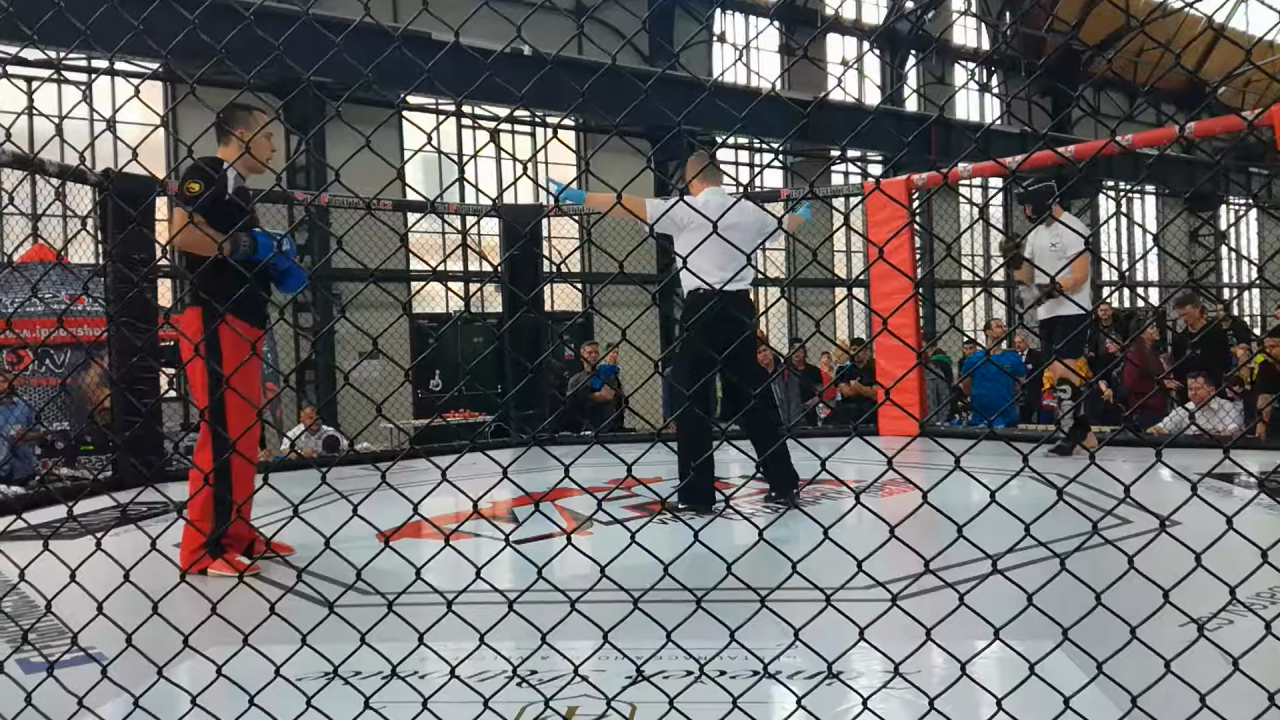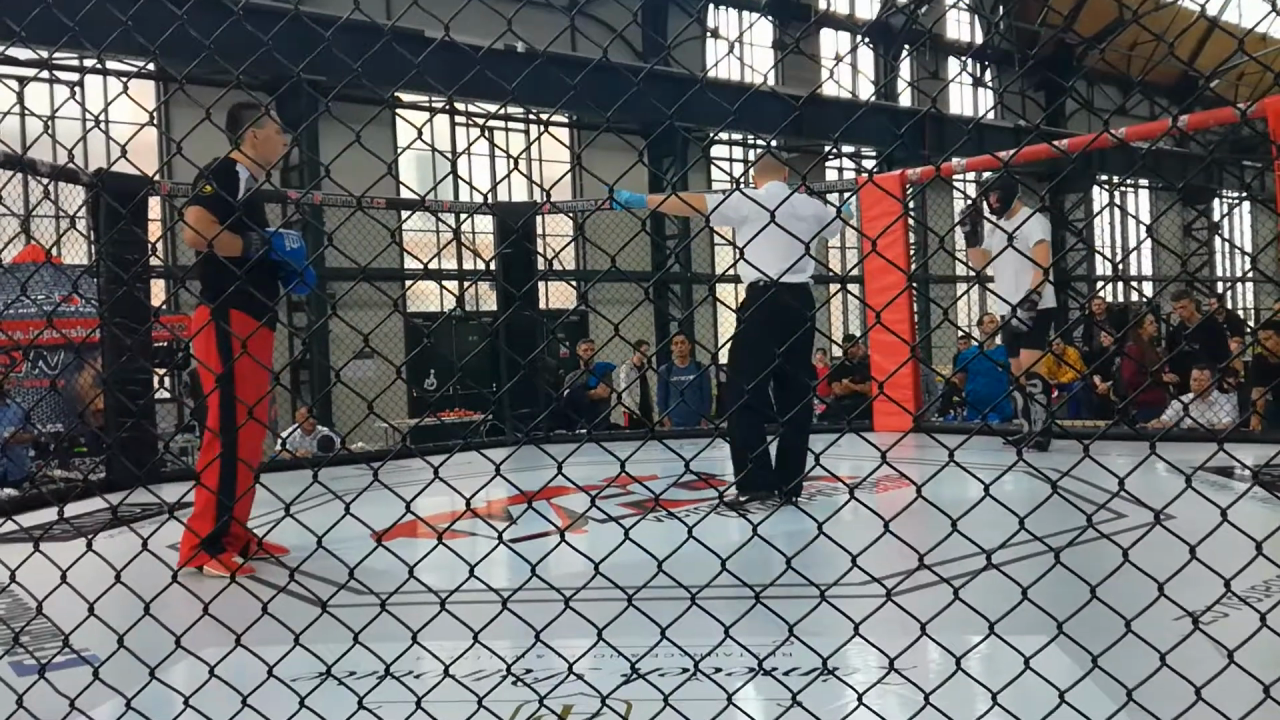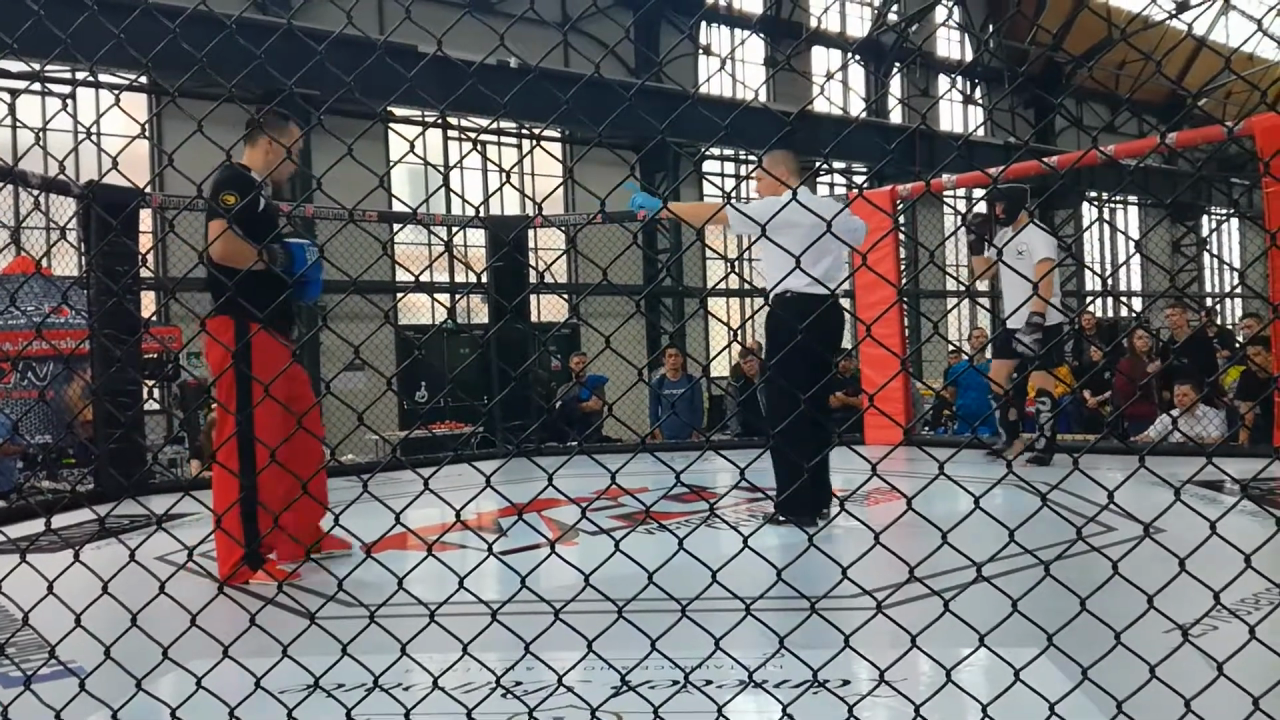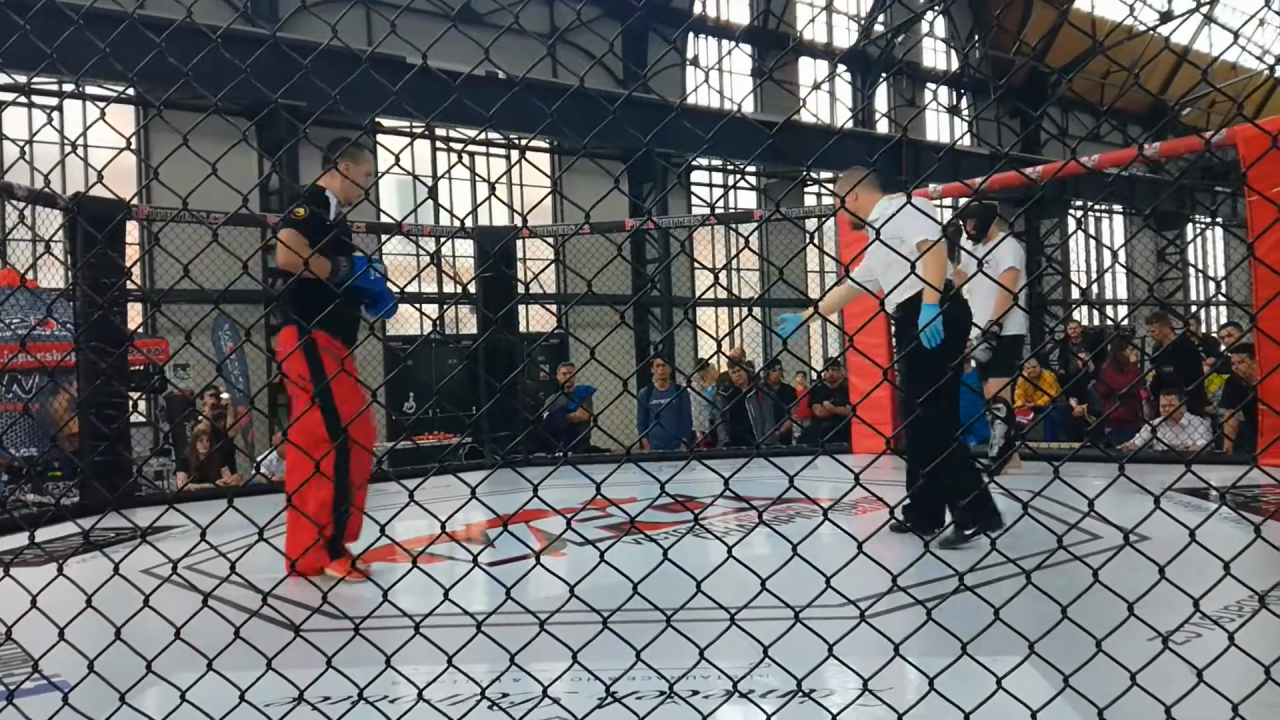
dt=1s
person 1, frame 1
left shoulder: (238, 190)
right shoulder: (208, 173)
right elbow: (181, 233)
left wrist: (279, 267)
right wrist: (248, 244)
left hip: (242, 324)
right hip: (216, 324)
left knee: (245, 431)
right knee: (224, 430)
left ankle: (235, 531)
right ankle: (204, 545)
person 1, frame 2
left shoulder: (248, 186)
right shoulder: (223, 173)
right elbow: (194, 231)
left wrist: (286, 267)
right wrist: (261, 244)
left hip: (250, 323)
right hip: (226, 321)
left knee: (248, 430)
right knee: (233, 428)
left ankle: (231, 533)
right ankle: (204, 543)
person 1, frame 3
left shoulder: (256, 191)
right shoulder: (234, 182)
right elbow: (221, 246)
left wrist: (295, 274)
right wrist: (280, 257)
left hip: (269, 333)
right hip: (242, 333)
left knee: (303, 430)
right knee: (247, 441)
left ankle: (303, 534)
right ankle: (244, 557)
person 1, frame 4
left shoulder: (334, 217)
right shoulder: (313, 201)
right elbow: (287, 256)
left wrist: (368, 291)
right wrist: (346, 269)
left hip: (329, 342)
right hip: (309, 340)
left knee: (314, 446)
right knee: (347, 440)
left ankle: (310, 549)
right ankle: (329, 542)
person 2, frame 1
left shoulder: (686, 209)
right shoulder: (749, 211)
left elbow: (631, 207)
right elbow: (790, 223)
left wrist: (577, 196)
right wrist: (804, 213)
left hip: (704, 309)
right hip: (740, 308)
left knee: (693, 402)
right knee: (753, 398)
left ankle: (696, 495)
right ankle: (783, 484)
person 2, frame 2
left shoulder: (745, 201)
right shoulder: (811, 207)
left elbow: (692, 205)
right elbow: (838, 221)
left wrist: (639, 200)
right wrist: (844, 209)
left hip: (763, 301)
right hip: (800, 301)
left knee: (744, 392)
right knee: (795, 392)
left ankle: (755, 482)
right ankle: (788, 482)
person 2, frame 3
left shoulder: (774, 210)
right shoulder: (835, 210)
left elbow: (714, 214)
right elbow: (860, 233)
left wrist: (658, 206)
left hip: (792, 313)
right hip: (828, 312)
left knee: (786, 409)
right knee: (815, 405)
left ankle: (797, 505)
right ankle: (816, 497)
person 2, frame 4
left shoulder: (903, 208)
right shoulder: (878, 239)
left elbow: (933, 250)
right elbow: (848, 288)
left wrist: (931, 306)
right wrist: (804, 317)
left hip: (932, 317)
right hip: (915, 323)
left knee: (927, 416)
right knee: (918, 417)
left ankle: (976, 512)
right ankle: (922, 513)
person 3, frame 1
left shoulder: (1072, 228)
right shoulder: (1035, 232)
left elbow: (1080, 275)
right elbow: (1026, 277)
left wrist: (1047, 291)
right wrist: (1014, 259)
left hip: (1070, 312)
right hip: (1047, 314)
left knee: (1064, 372)
right knee: (1059, 376)
left ankle: (1070, 435)
right ankle: (1083, 433)
person 3, frame 2
left shoulder: (1032, 220)
right shoulder: (995, 226)
left elbow: (1043, 266)
right elbow: (979, 264)
left wrist: (1030, 302)
right wrist: (971, 232)
left hip: (1035, 308)
right hip: (1010, 310)
left knee: (1029, 365)
right knee: (1017, 369)
left ankle: (1041, 430)
right ankle: (1029, 430)
person 3, frame 3
left shoulder: (1037, 235)
right shoulder: (1001, 236)
left elbow: (1045, 283)
right elbow: (982, 273)
left wrist: (1035, 322)
right wrist: (976, 240)
left hip: (1042, 322)
right hip: (1013, 322)
left knee: (1040, 381)
right knee: (998, 376)
left ankle: (1044, 446)
right ankle: (1010, 438)
person 3, frame 4
left shoulder: (1006, 245)
right shoulder: (973, 251)
left elbow: (1008, 291)
right elbow: (956, 285)
left wrist: (992, 328)
left hip: (1005, 332)
right hip: (982, 333)
left knee: (998, 390)
right knee: (991, 394)
left ankle: (998, 455)
right ankle: (1007, 451)
